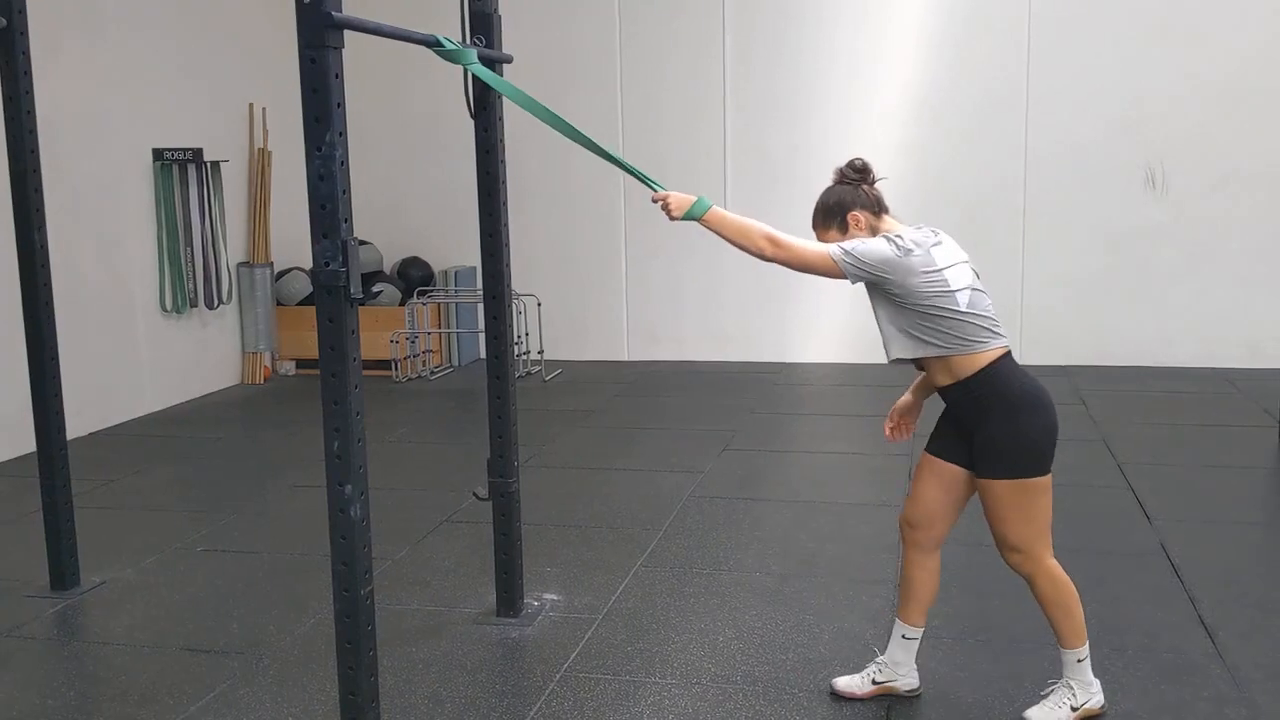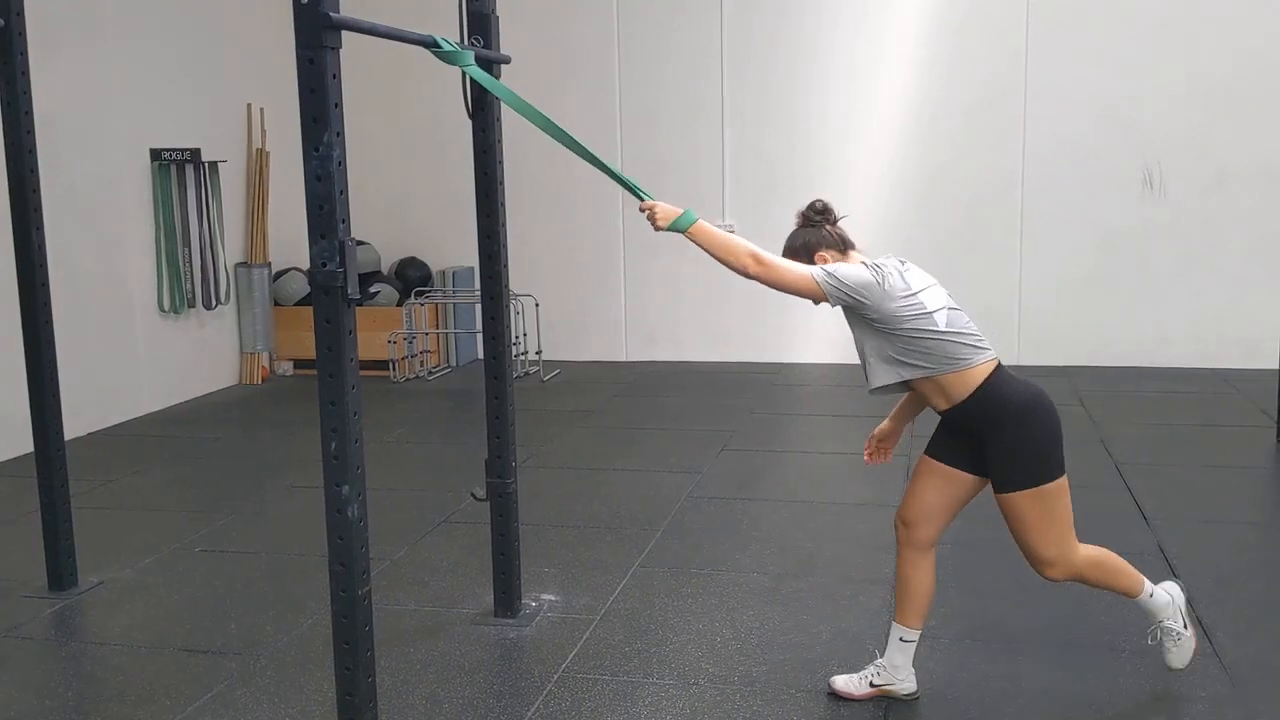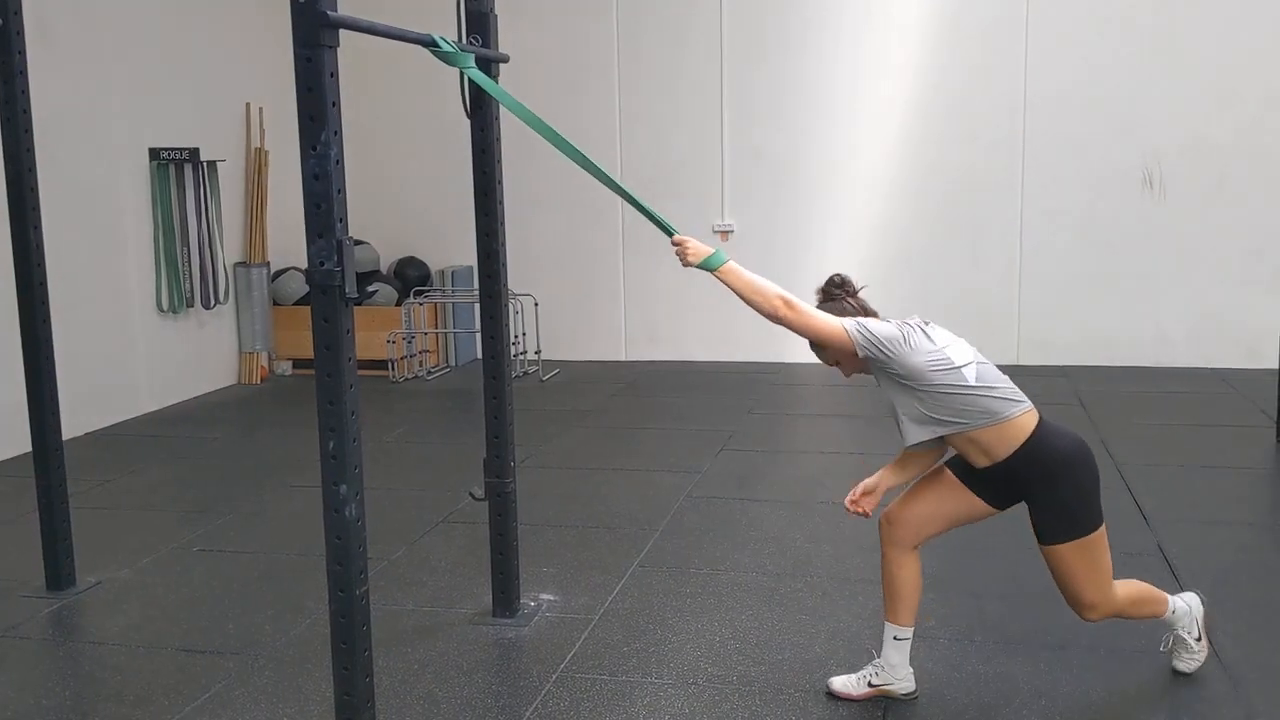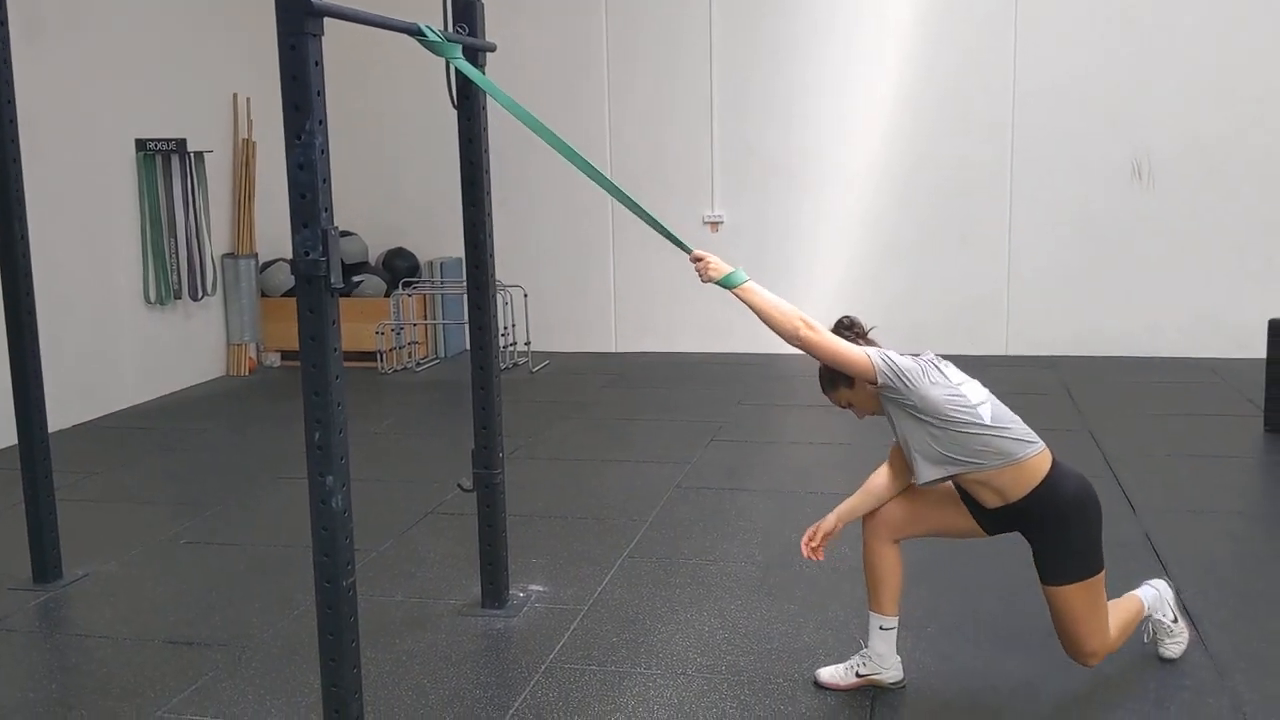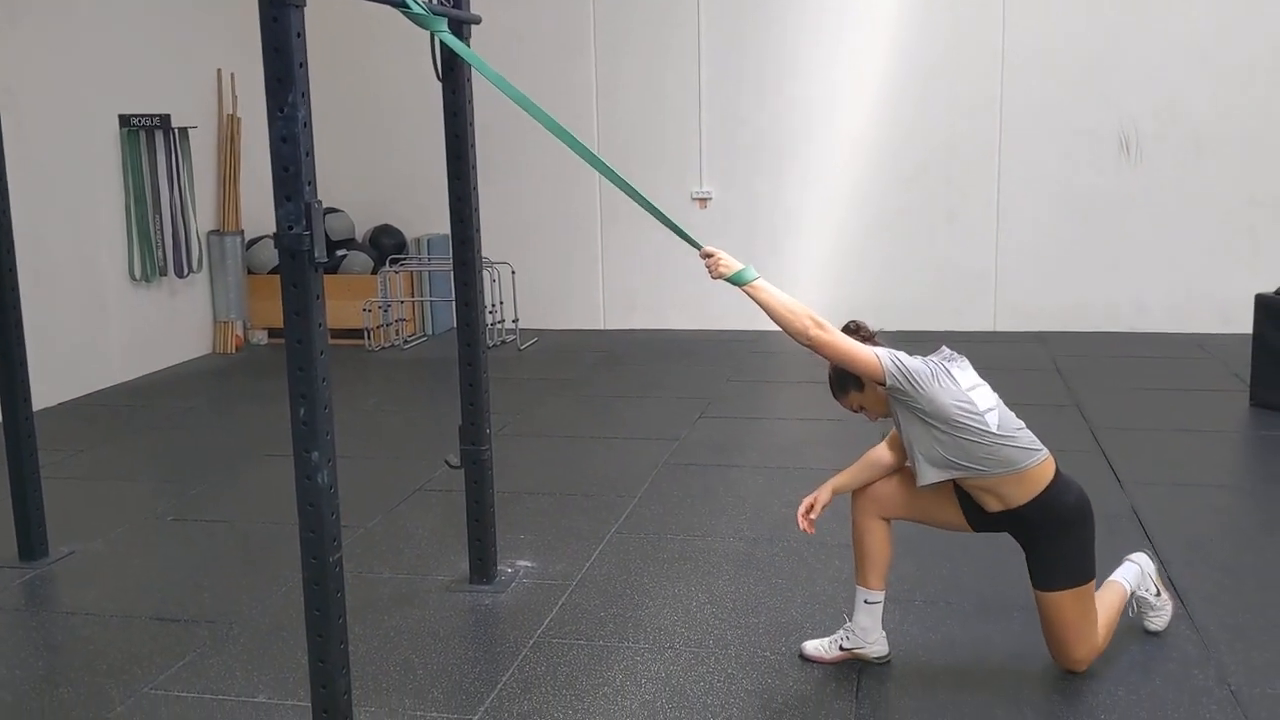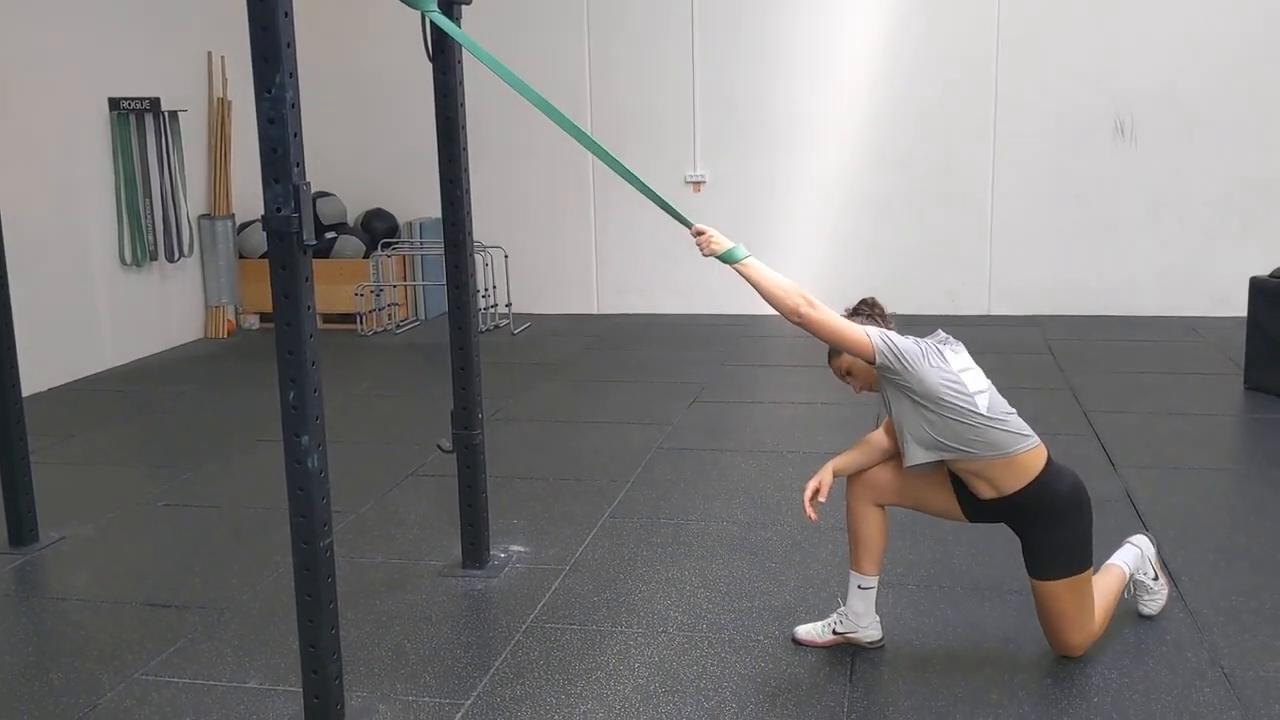
dt=0.5s
person 1, frame 1
left shoulder: (890, 255)
right shoulder: (922, 242)
left elbow: (775, 247)
left wrist: (698, 210)
right wrist: (917, 394)
left hip: (1010, 411)
right hip: (967, 411)
left knee: (1026, 555)
right knee: (919, 530)
right ankle: (898, 669)
person 1, frame 2
left shoulder: (864, 282)
right shoulder: (886, 274)
left elbow: (758, 264)
left wrist: (685, 221)
right wrist: (894, 424)
left hip: (1013, 419)
right hip: (968, 422)
left knee: (1054, 560)
right knee: (913, 529)
left ankle: (1162, 602)
right ankle: (895, 671)
person 1, frame 3
left shoulder: (890, 341)
right shoulder: (903, 344)
left elbow: (785, 309)
right elbow: (940, 433)
left wrist: (715, 261)
right wrist: (885, 480)
left hip: (1052, 466)
right hip: (999, 464)
left knee: (1092, 601)
right knee: (898, 526)
left ankle: (1180, 610)
right ankle: (893, 671)
person 1, frame 4
left shoulder: (907, 377)
right shoulder: (907, 395)
left elbow: (805, 332)
right elbow: (897, 472)
left wrist: (734, 279)
right wrist: (837, 518)
left hip: (1057, 507)
right hip: (997, 499)
left knee: (1088, 648)
right knee: (880, 521)
left ankle: (1152, 600)
right ankle: (881, 660)
person 1, frame 5
left shoulder: (916, 378)
right shoulder: (914, 388)
left elbow: (814, 332)
right elbow: (895, 450)
left wrist: (744, 277)
right wrist: (831, 487)
left hip: (1053, 513)
right hip: (990, 499)
left knee: (1075, 658)
right knee: (871, 496)
left ankle: (1133, 576)
right ankle: (866, 635)
person 1, frame 6
left shoulder: (907, 356)
right shoulder: (905, 376)
left elbow: (803, 310)
right elbow: (889, 438)
left wrist: (733, 254)
right wrist: (833, 467)
left hip: (1048, 502)
right hip: (985, 490)
left knee: (1071, 643)
right knee: (865, 482)
left ankle: (1131, 560)
right ankle: (860, 621)
